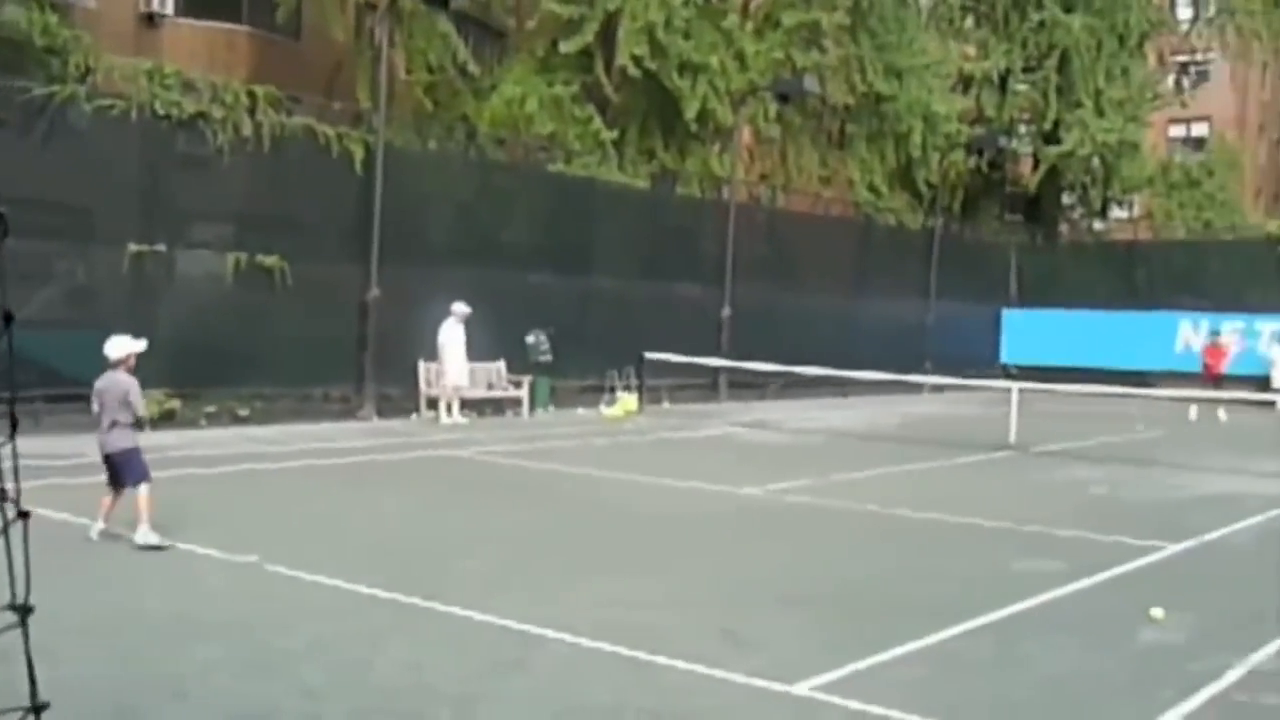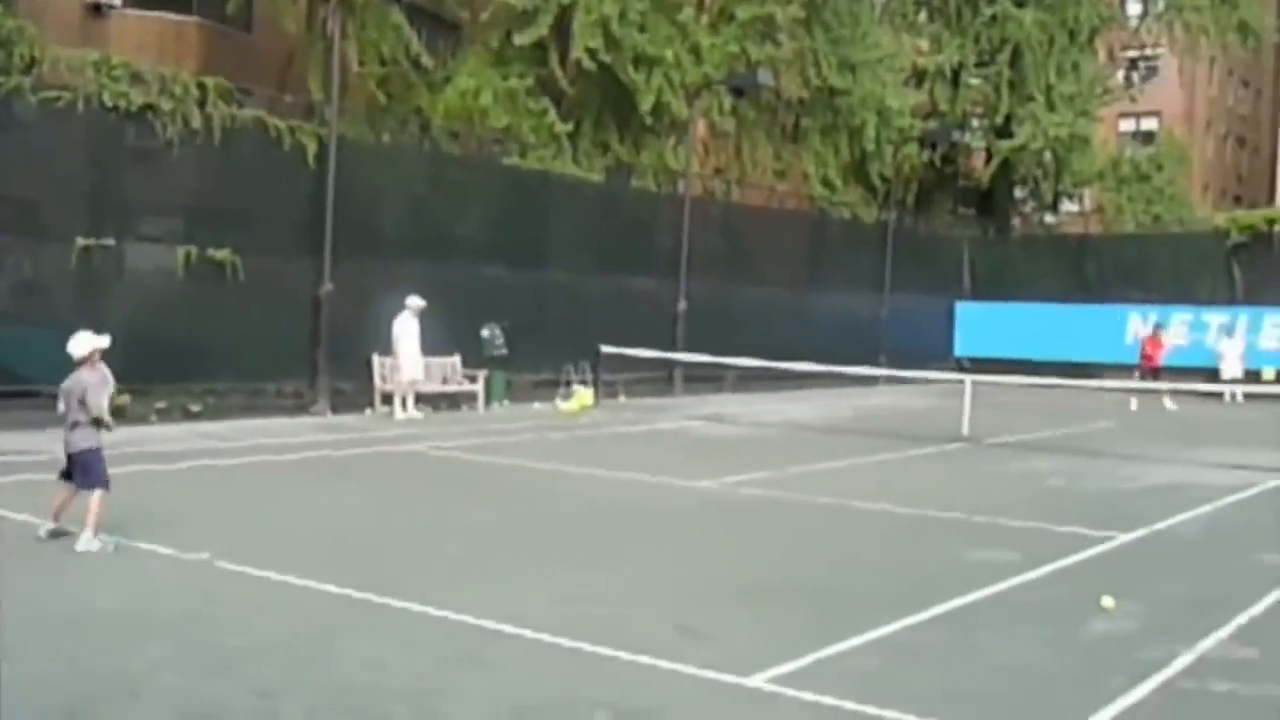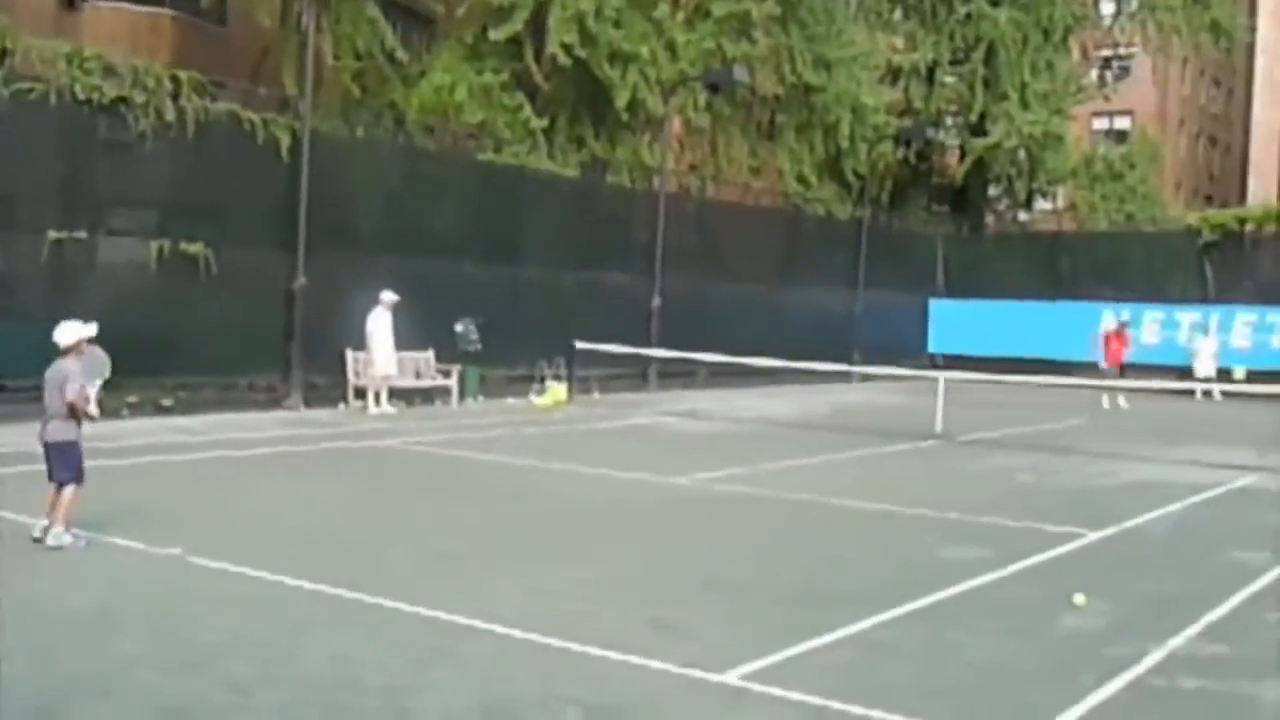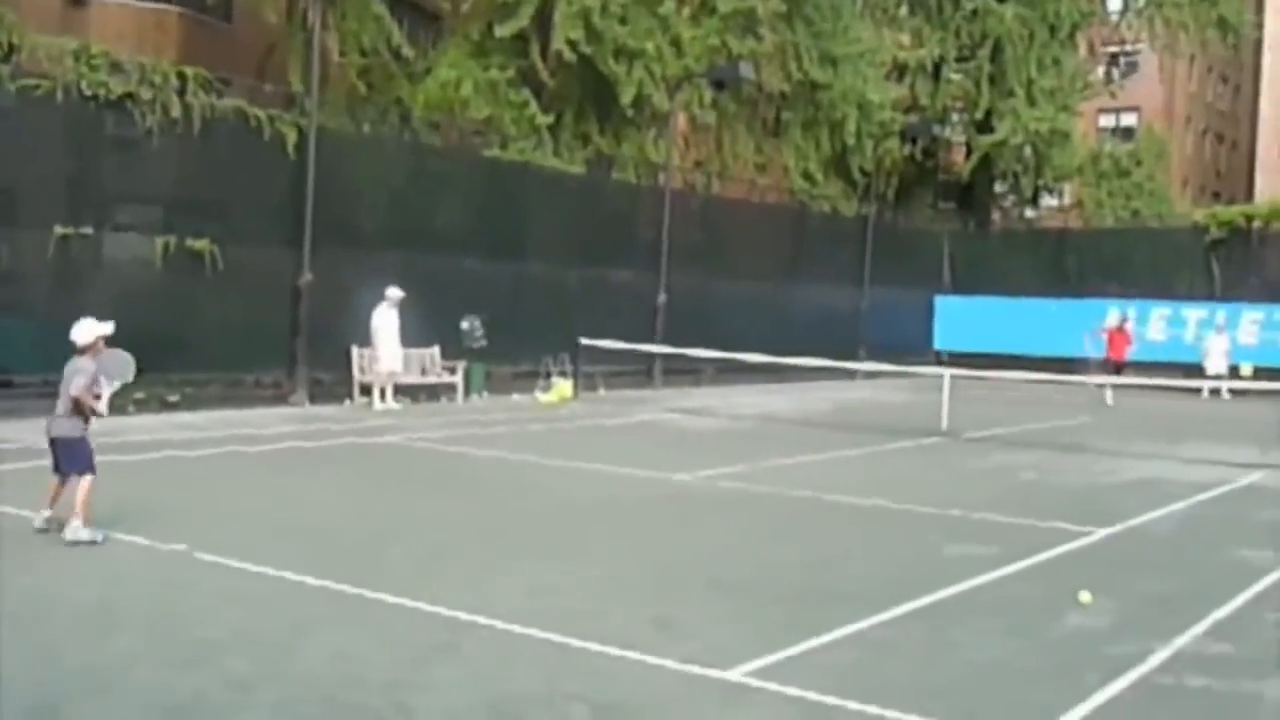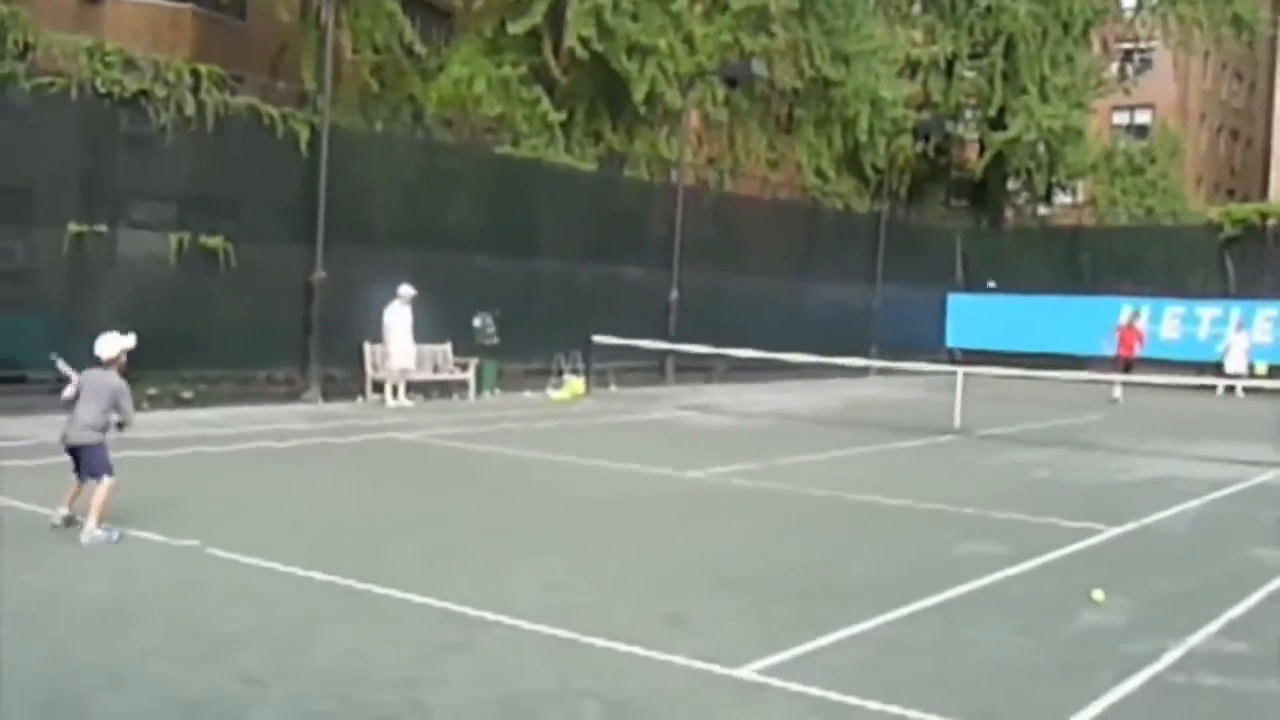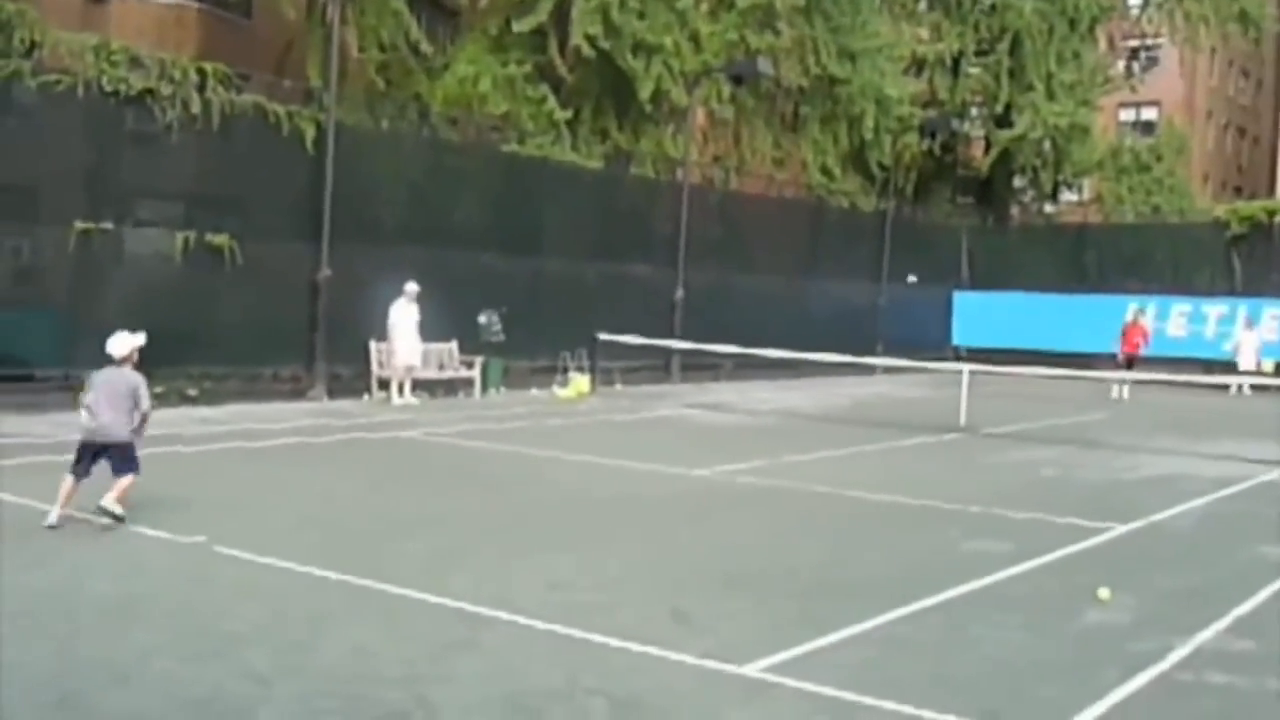
dt=0.2s
person 1, frame 1
left shoulder: (100, 382)
right shoulder: (129, 383)
left elbow: (96, 410)
right elbow: (141, 413)
right wrist: (131, 416)
left hip: (106, 443)
right hip: (124, 443)
left knee: (116, 487)
right knee: (142, 484)
left ankle: (99, 526)
right ankle: (144, 531)
person 1, frame 2
left shoulder: (68, 382)
right shoulder: (91, 380)
left elbow: (63, 409)
right elbow: (97, 412)
right wrist: (107, 420)
left hip: (72, 441)
right hip: (87, 442)
left knee: (71, 484)
right knee: (99, 487)
left ankle: (51, 525)
right ankle: (88, 538)
person 1, frame 3
left shoulder: (53, 369)
right shoulder: (73, 368)
right elbow: (72, 398)
left wrist: (84, 398)
right wrist: (87, 411)
left hip: (50, 432)
right hip: (65, 433)
left knee: (59, 482)
right knee: (72, 482)
left ankle: (45, 526)
right ankle: (58, 532)
person 1, frame 4
left shoulder: (74, 364)
right shoulder: (87, 367)
right elbow: (76, 394)
left wrist: (96, 397)
right wrist: (96, 407)
left hip: (58, 428)
right hip: (71, 430)
left knee: (63, 474)
right knee: (87, 475)
left ankle: (46, 516)
right ankle: (76, 526)
person 1, frame 5
left shoulder: (87, 375)
right shoulder: (118, 385)
left elbow: (67, 396)
right elbow: (127, 419)
right wrist: (117, 423)
left hip: (71, 434)
right hip: (90, 437)
left knee: (83, 475)
right knee: (105, 479)
left ankle: (63, 513)
right ankle: (91, 529)
person 1, frame 6
left shoulder: (98, 375)
right shoulder: (137, 379)
left elbow: (86, 404)
right elbow: (145, 409)
right wrist: (139, 428)
left hip: (92, 433)
right hip: (119, 435)
left knee: (75, 474)
right knee: (129, 473)
left ankle: (55, 514)
right ankle: (110, 500)
